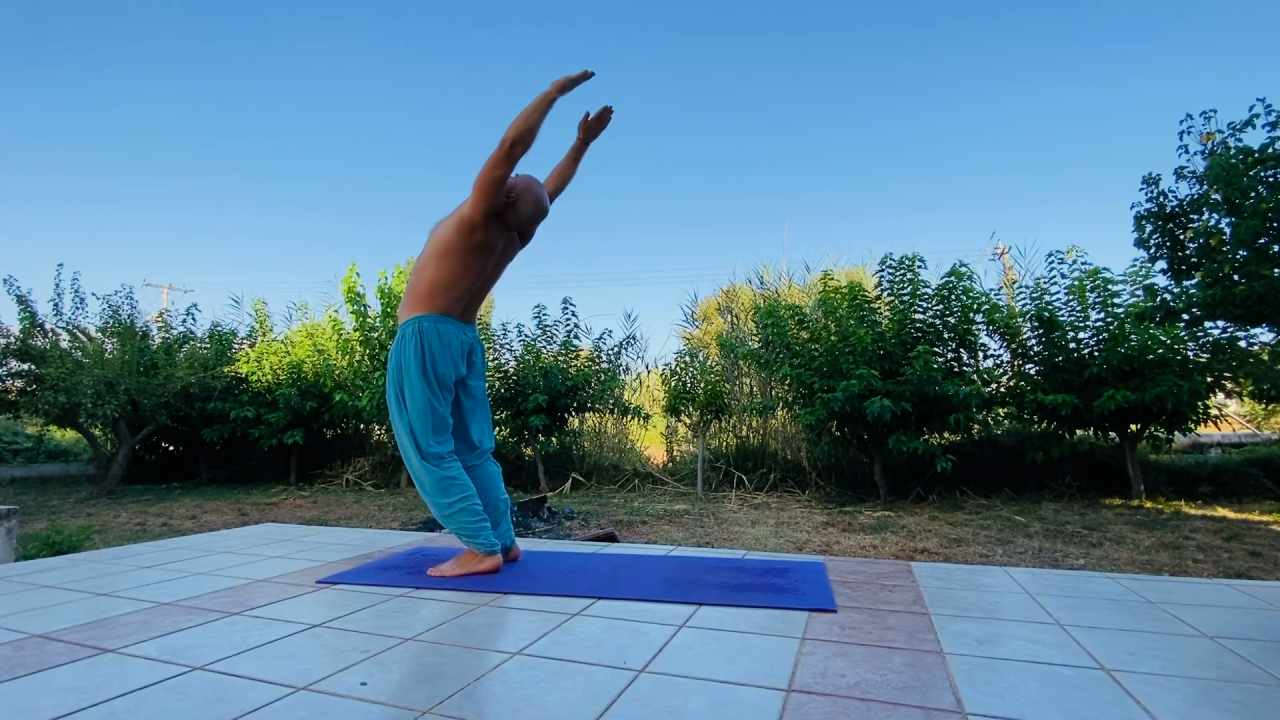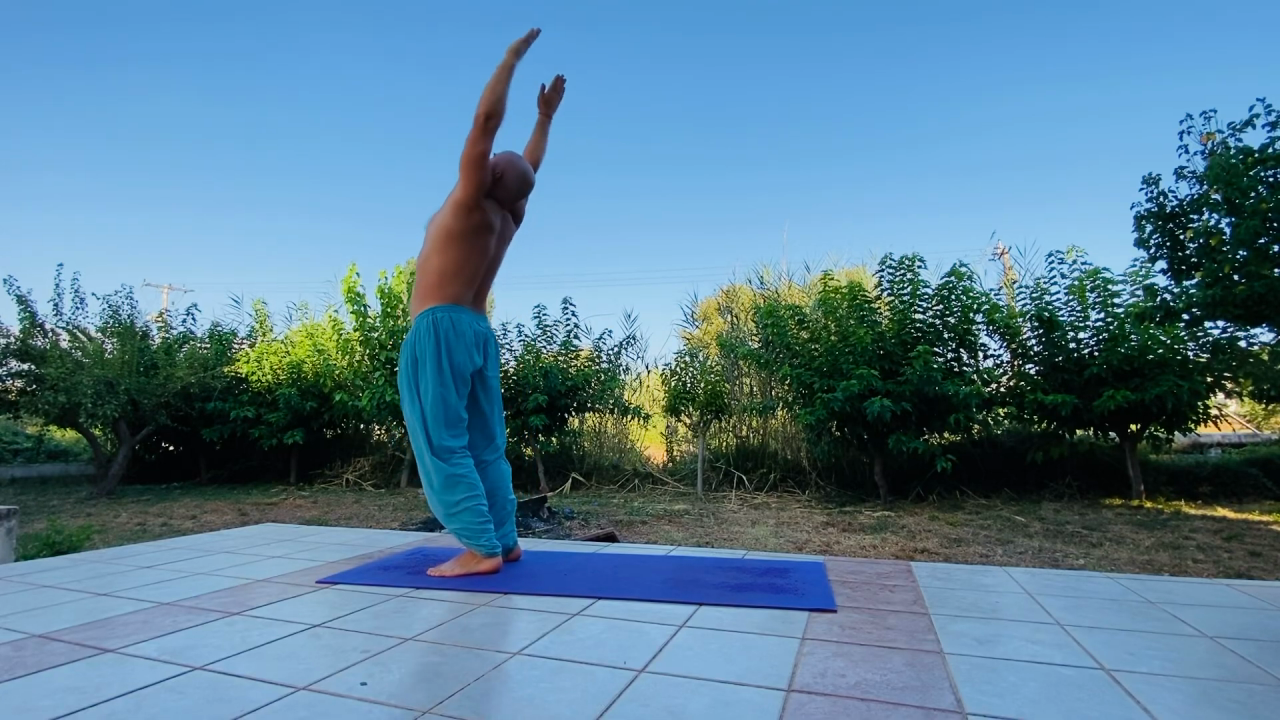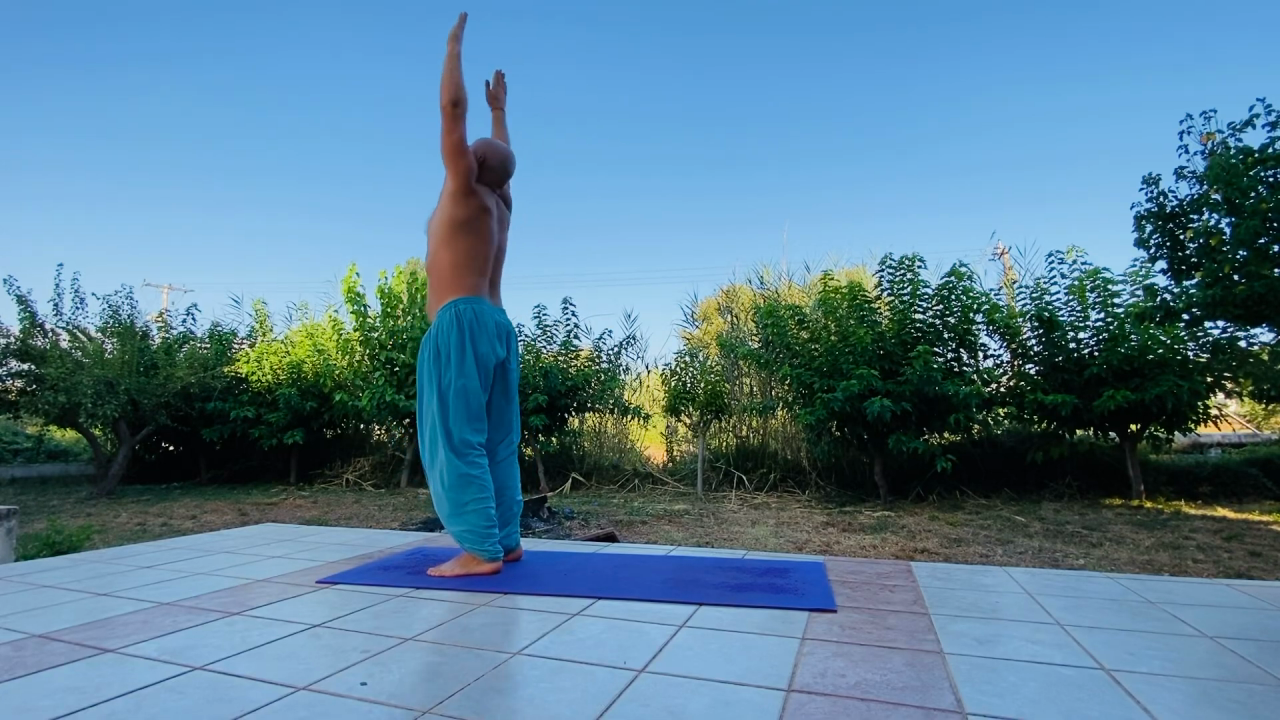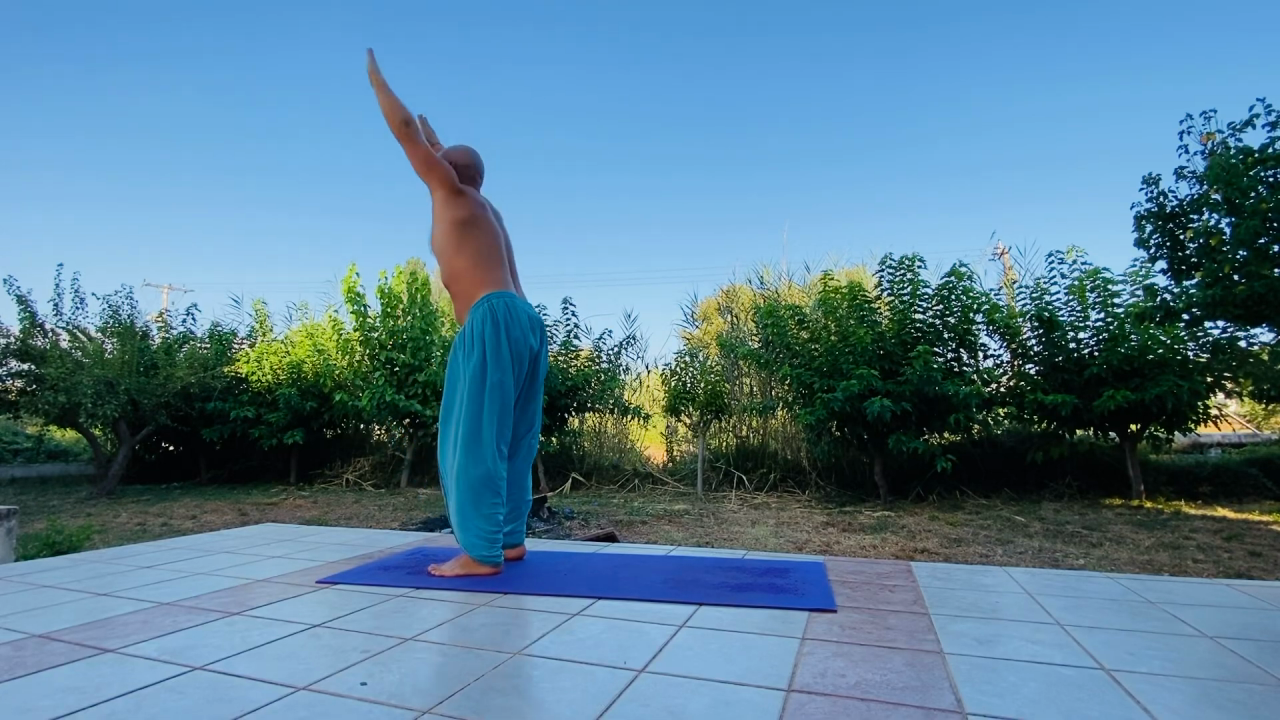
dt=0.2s
person 1, frame 1
left shoulder: (480, 219)
right shoulder: (516, 235)
left elbow: (510, 146)
right elbow: (552, 189)
left wrist: (553, 92)
right wrist: (581, 143)
left hip: (424, 340)
right hip: (462, 342)
left knee: (429, 450)
right knee: (470, 449)
left ankle: (482, 548)
right ankle: (502, 541)
person 1, frame 2
left shoulder: (473, 201)
right shoulder: (511, 215)
left elbow: (486, 121)
right elbow: (532, 165)
left wrist: (511, 59)
right wrist: (545, 118)
left hip: (436, 333)
right hip: (476, 332)
left knee: (442, 444)
right knee: (482, 444)
left ankle: (481, 549)
right ankle: (503, 540)
person 1, frame 3
left shoulder: (468, 190)
right shoulder: (501, 202)
left elbow: (450, 109)
right elbow: (500, 155)
left wrist: (454, 44)
right wrist: (499, 109)
left hip: (459, 325)
right hip: (496, 326)
left knee: (454, 439)
right knee: (493, 439)
left ankle: (481, 551)
right ankle: (504, 541)
person 1, frame 4
left shoulder: (452, 193)
right shoulder: (485, 208)
left elbow: (403, 131)
left wrist: (377, 81)
right wrist: (431, 137)
left hip: (491, 325)
right hip: (526, 324)
left knee: (471, 441)
right knee: (510, 441)
left ankle: (481, 551)
right ankle: (508, 539)
